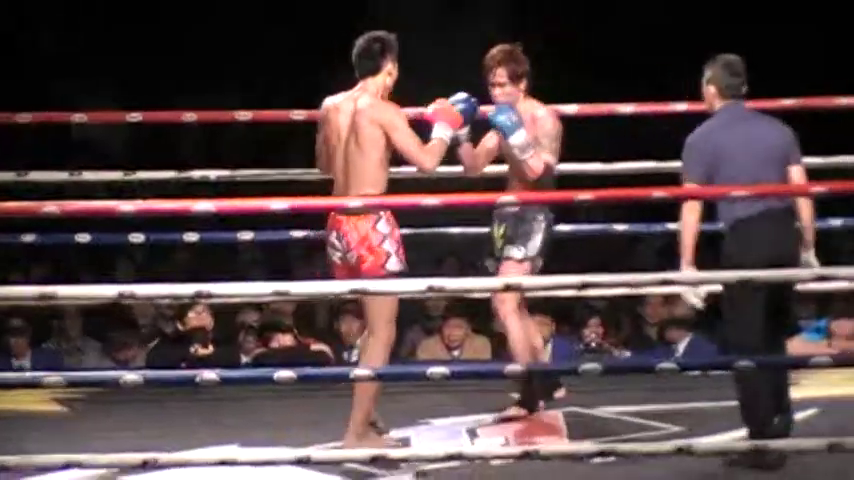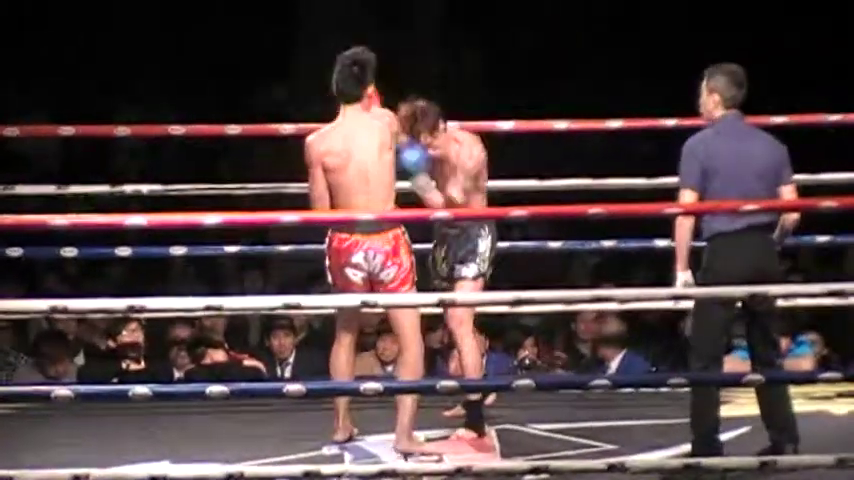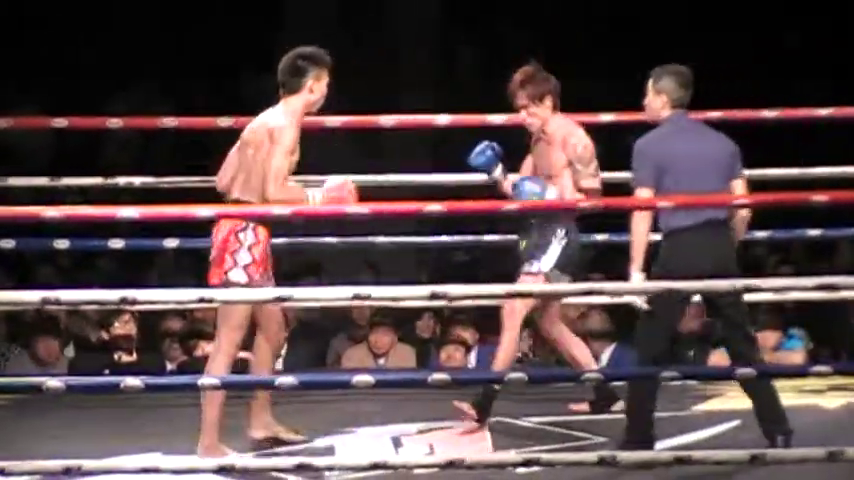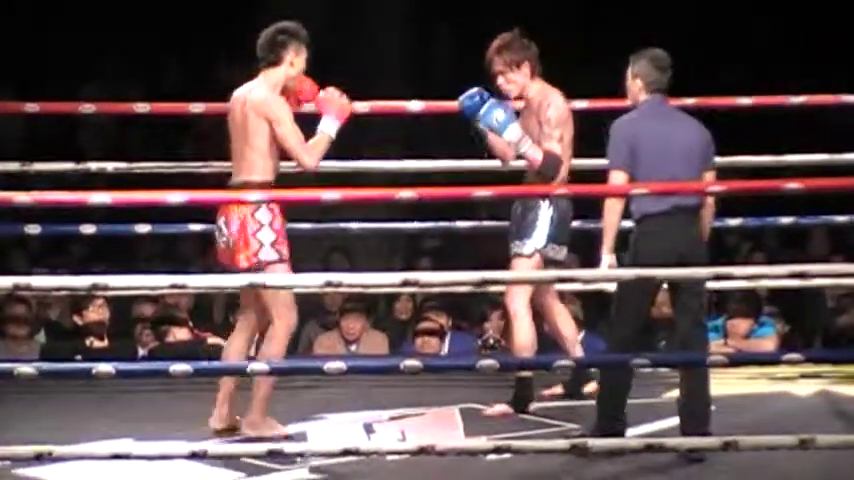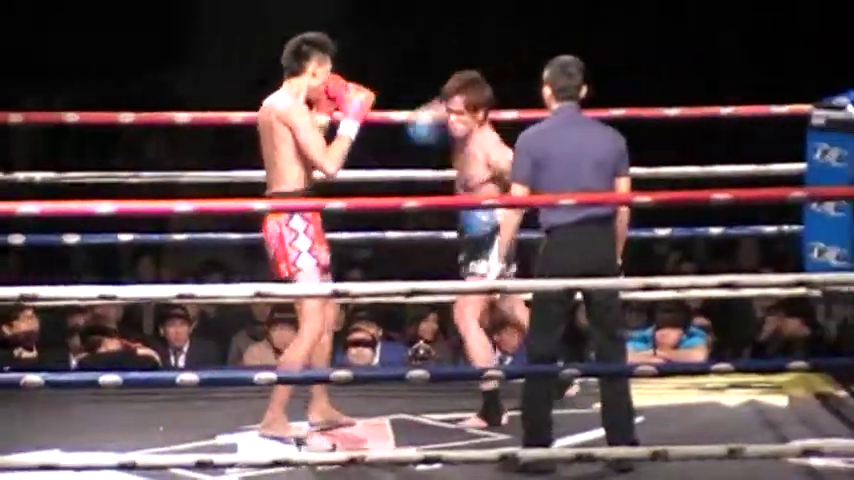
dt=0.7s
person 1, frame 1
left shoulder: (329, 107)
right shoulder: (382, 111)
right elbow: (427, 162)
right wrist: (444, 129)
left hip: (340, 224)
right hip: (372, 225)
left knee: (377, 322)
right knee: (381, 334)
left ankle: (363, 407)
right ankle: (356, 432)
person 1, frame 2
left shoulder: (317, 143)
right shoulder: (384, 123)
left elbow: (320, 208)
left hip: (345, 244)
right hip: (388, 241)
left knee: (345, 335)
right knee: (411, 343)
left ankle: (342, 424)
right ankle: (404, 434)
person 1, frame 3
left shoulder: (261, 121)
right shoulder: (286, 127)
left elbow: (223, 180)
right elbow: (274, 194)
right wrist: (325, 194)
left hip: (238, 229)
right hip: (243, 233)
left knee: (272, 327)
right knee: (228, 341)
left ankle: (261, 422)
right ankle: (209, 441)
person 1, frame 4
left shoulder: (241, 95)
right shoulder: (270, 99)
right elbow: (307, 159)
left wrist: (291, 107)
right wrist: (331, 119)
left hip: (235, 210)
right hip: (256, 211)
left knee: (251, 317)
right knee: (284, 320)
left ankle: (223, 410)
right ankle: (255, 418)
person 1, frame 5
left shoulder: (274, 104)
right shoulder: (291, 106)
right elbow: (329, 164)
left wrist: (332, 113)
right wrist: (352, 119)
left hip: (296, 218)
right hip: (293, 220)
left knee: (326, 313)
right knee: (313, 325)
left ankle: (320, 407)
right ankle: (274, 418)
person 2, frame 1
left shoulder: (703, 137)
right shoulder: (779, 130)
left elbow: (692, 206)
right elbow: (802, 191)
left wrist: (686, 265)
right wrist: (808, 247)
left hip: (745, 241)
right hip: (784, 236)
left knee: (744, 345)
right knee: (774, 335)
left ankle: (764, 443)
right ankle: (778, 422)
person 2, frame 2
left shoulder: (699, 145)
right shoulder: (771, 145)
left elbow: (686, 212)
right elbow: (791, 211)
left wrist: (681, 267)
left hip: (723, 254)
right hip: (763, 253)
left knee: (706, 356)
right knee: (766, 350)
left ankle: (706, 451)
right ankle: (784, 440)
person 2, frame 3
left shoulder: (650, 144)
right shoulder: (722, 142)
left elbow: (643, 211)
right elbow: (742, 207)
left wrist: (636, 269)
left hip: (679, 249)
right hip: (719, 248)
left knee: (650, 348)
right knee: (741, 342)
left ankle: (637, 441)
right ankle: (776, 430)
person 2, frame 4
left shoulder: (626, 127)
right shoulder: (697, 130)
left elbow: (617, 194)
right elbow: (708, 198)
left wrist: (607, 250)
left hip: (651, 235)
right hip: (690, 235)
left knee: (622, 334)
right knee: (693, 336)
left ankle: (608, 429)
right ankle: (696, 433)
person 2, frame 5
left shoulder: (533, 139)
right shoulder: (611, 138)
left elbow: (516, 206)
right elbow: (623, 207)
left wrist: (500, 258)
left hip: (560, 246)
right hip: (601, 244)
left knee: (542, 349)
right knee: (610, 346)
left ankle: (537, 448)
right ankle: (623, 445)
person 3, frame 1
left shoulder: (543, 119)
right shoulder: (507, 118)
left elbow: (542, 179)
right elbow: (472, 167)
left wrist: (514, 136)
right wrist: (460, 132)
left hip: (532, 217)
right hip: (510, 214)
left knee: (503, 302)
right knee: (515, 308)
left ankle: (530, 394)
right ankle: (547, 381)
person 3, frame 2
left shoulder: (469, 150)
right shoulder: (417, 145)
left elbow: (446, 206)
left wrist: (419, 176)
left hip: (473, 235)
right hip: (446, 232)
left knee: (459, 324)
right knee: (457, 322)
left ankle: (475, 419)
right ankle: (477, 392)
person 3, frame 3
left shoulder: (575, 139)
right shoulder: (539, 141)
left elbow: (593, 197)
right elbow: (519, 192)
left wrist: (548, 194)
right wrist: (496, 170)
left hip: (558, 235)
right hip: (542, 234)
left knee: (512, 315)
right knee: (551, 326)
left ankle: (484, 403)
right ankle: (605, 395)
person 3, frame 4
left shoulder: (552, 104)
right shoulder: (529, 105)
left elbow: (551, 167)
right elbow: (507, 155)
left wrist: (513, 132)
right wrist: (483, 122)
left hip: (547, 207)
right hip: (533, 205)
left knee: (516, 300)
right knee: (544, 296)
left ankle: (522, 395)
right ankle: (581, 375)
person 3, frame 5
left shoulder: (495, 151)
right shoulder: (455, 123)
right elbow: (425, 117)
left wrist: (493, 218)
right wrist: (427, 118)
left hip: (498, 238)
right hip: (476, 235)
left knee: (465, 318)
right knee: (514, 311)
left ankle: (493, 409)
